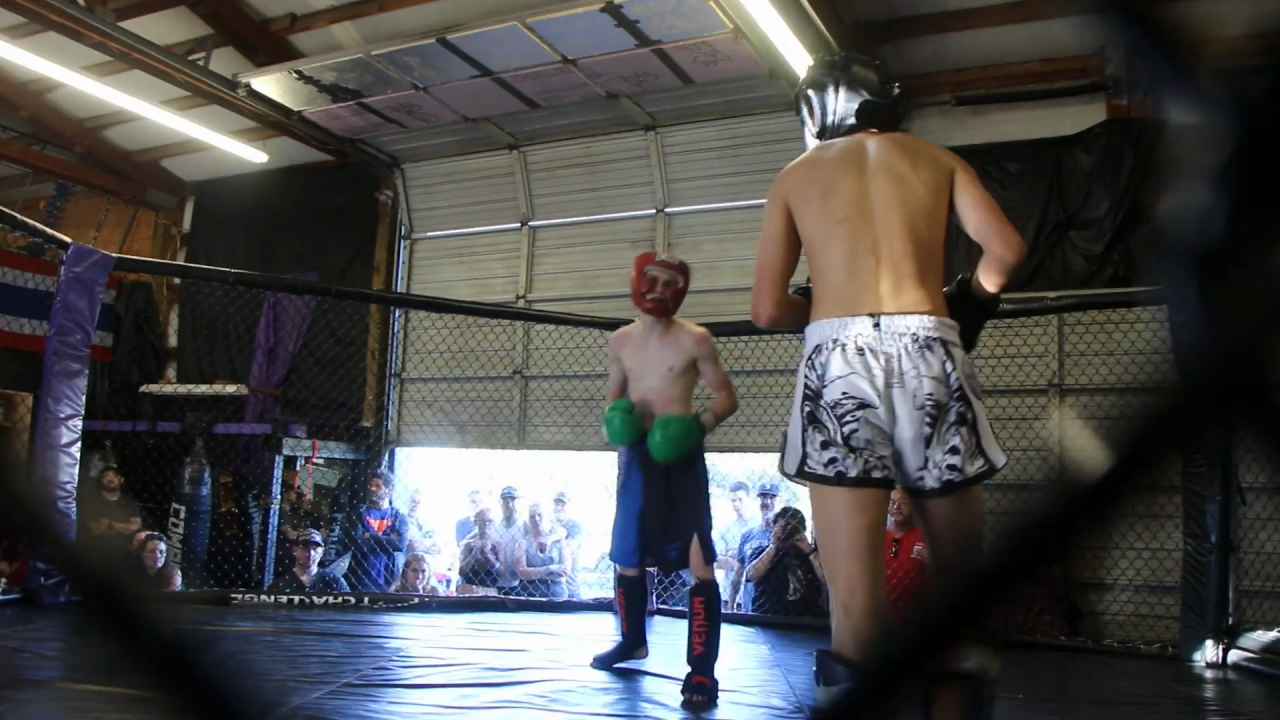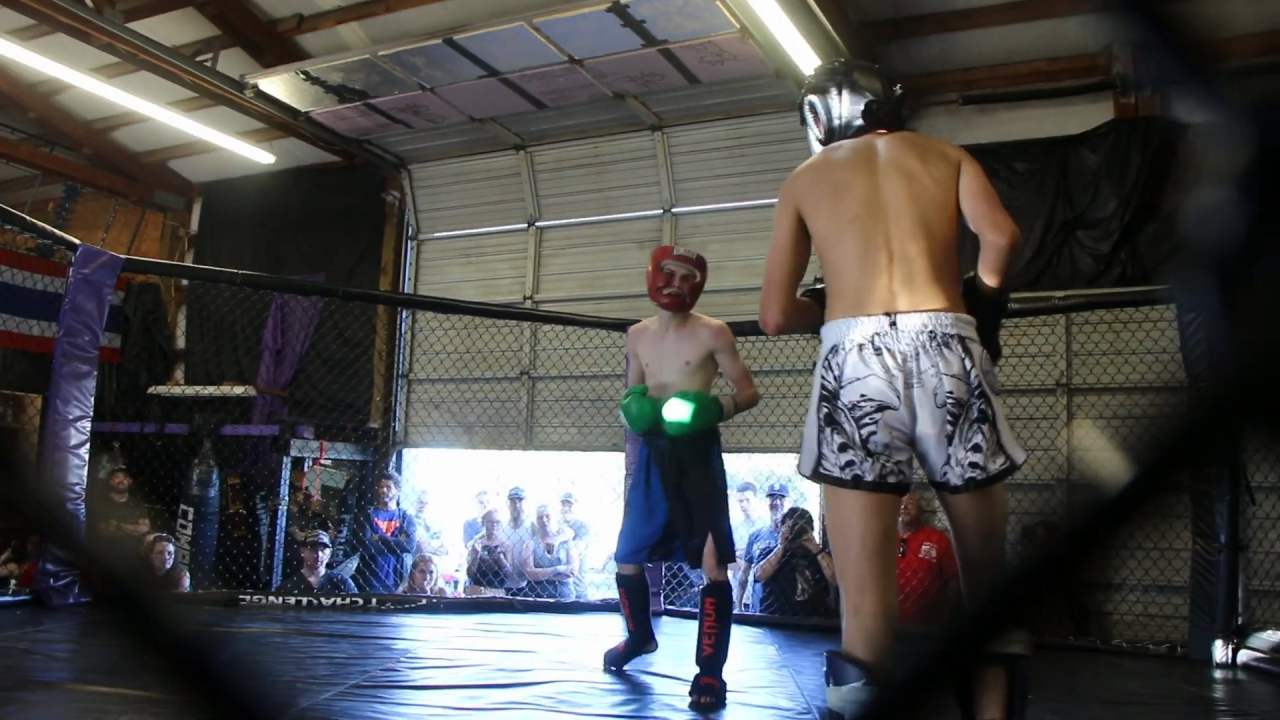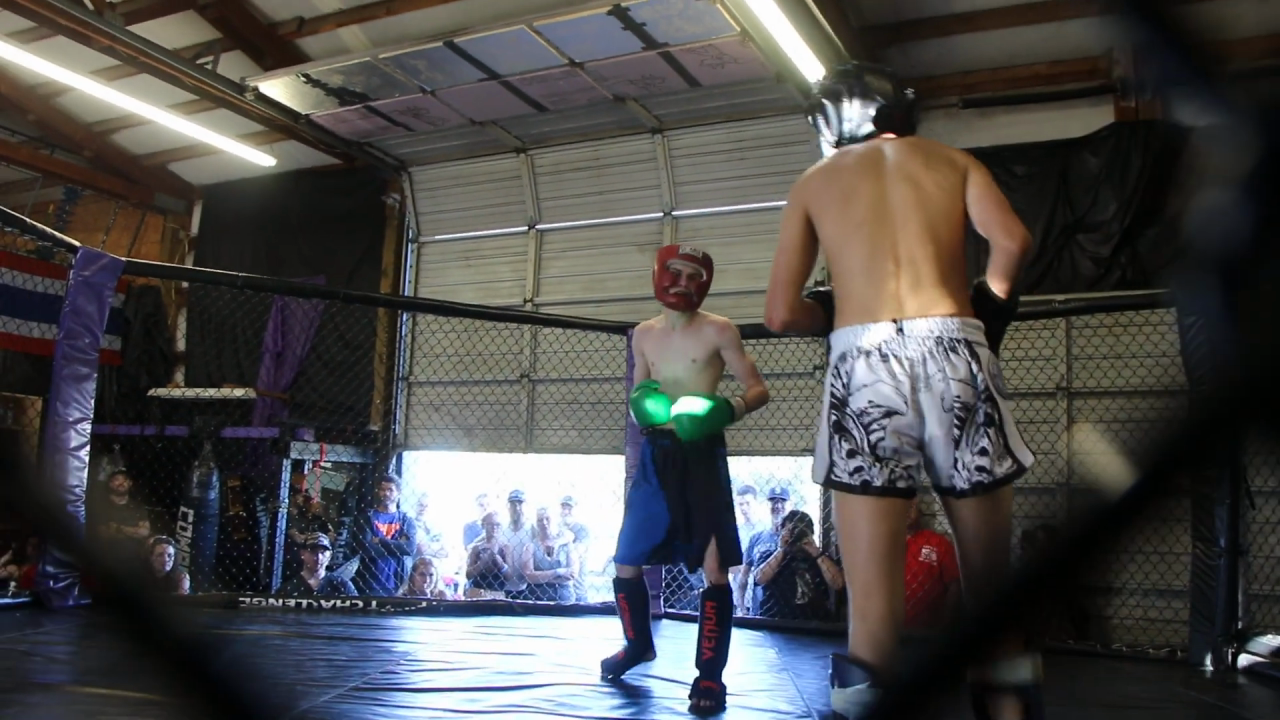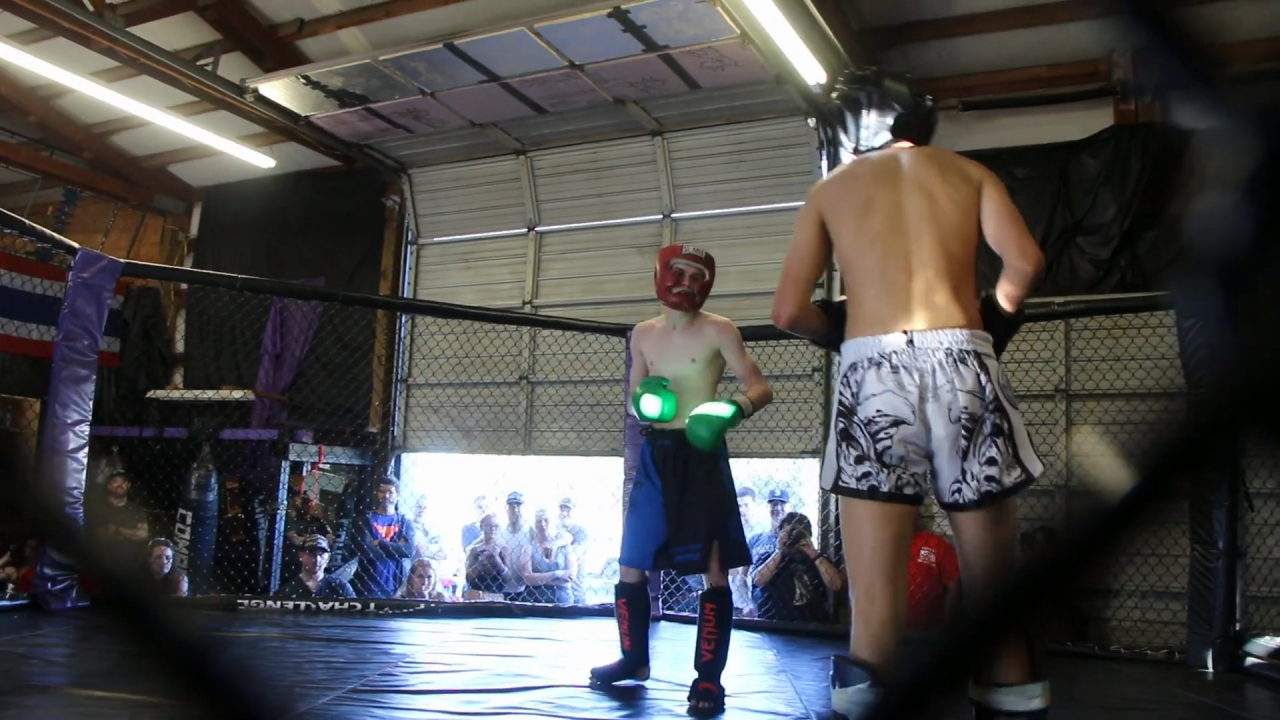
dt=0.1s
person 1, frame 1
left shoulder: (794, 178)
right shoulder: (937, 159)
left elbow: (768, 312)
right elbow: (1004, 246)
right wrist: (970, 306)
left hip: (839, 361)
right hip: (929, 356)
left knee: (853, 604)
right knee: (959, 585)
person 1, frame 2
left shoulder: (804, 180)
right shoulder: (946, 155)
left elbow: (775, 314)
right elbow: (1000, 234)
right wrist: (982, 306)
left hip: (855, 361)
right hip: (945, 352)
left knee: (865, 608)
right knee: (988, 585)
person 1, frame 3
left shoulder: (814, 183)
right shoulder: (953, 161)
left elbow: (782, 313)
right elbow: (1010, 241)
right wrist: (986, 307)
left hip: (864, 368)
right hip: (953, 357)
left knee: (871, 611)
right knee: (991, 586)
person 1, frame 4
left shoulder: (830, 190)
right shoulder: (969, 173)
left elbow: (789, 311)
right elbow: (1024, 258)
right wrist: (994, 318)
left hip: (875, 377)
right hip: (963, 369)
left knee: (875, 614)
right knee: (995, 601)
person 2, frame 1
left shoulder: (695, 340)
right shoulder: (621, 340)
left elbow: (727, 397)
right elbow: (612, 396)
left wrist: (700, 423)
right wrist: (613, 418)
left hip: (682, 457)
right hip: (637, 457)
left knee: (698, 564)
right knee: (629, 562)
left ankle: (701, 671)
right ankle: (633, 640)
person 2, frame 2
left shoulder: (712, 333)
right shoulder: (638, 335)
left elbow: (749, 391)
left wrist: (717, 406)
right wrist: (631, 407)
left hip: (698, 453)
right hip: (652, 453)
left knee: (712, 565)
right knee: (628, 561)
left ankle: (710, 672)
right ankle: (639, 636)
person 2, frame 3
left shoulder: (718, 331)
right shoulder: (644, 334)
left elbow: (758, 389)
left wrist: (727, 408)
right wrist: (638, 405)
left hip: (702, 453)
right hip: (655, 453)
left knee: (713, 568)
right knee: (627, 564)
left ankle: (709, 675)
right ankle: (639, 644)
person 2, frame 4
left shoulder: (719, 331)
right shoulder: (643, 334)
left elbow: (762, 388)
left wrist: (736, 408)
right wrist: (640, 403)
left hip: (703, 453)
right hip: (655, 453)
left knee: (714, 569)
right knee: (630, 568)
left ankle: (708, 677)
right ankle: (635, 657)
